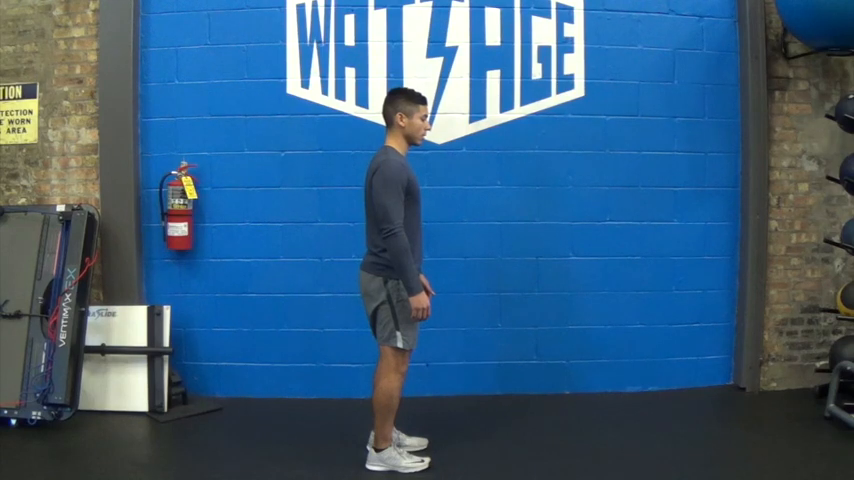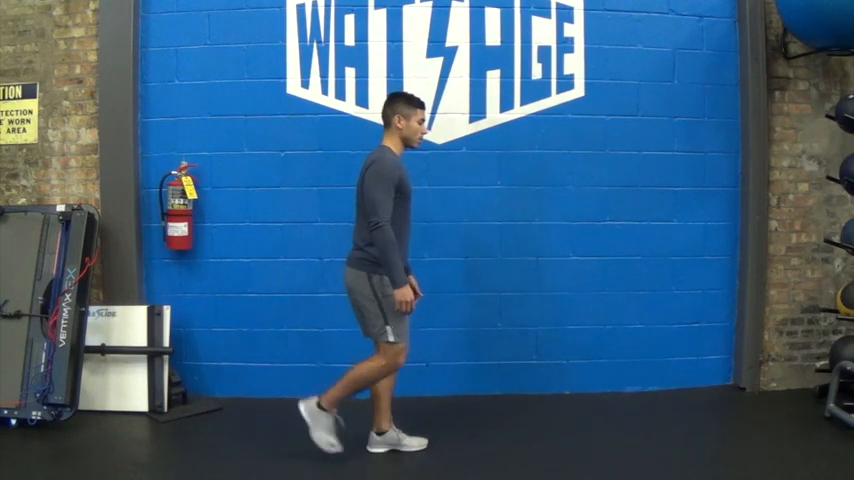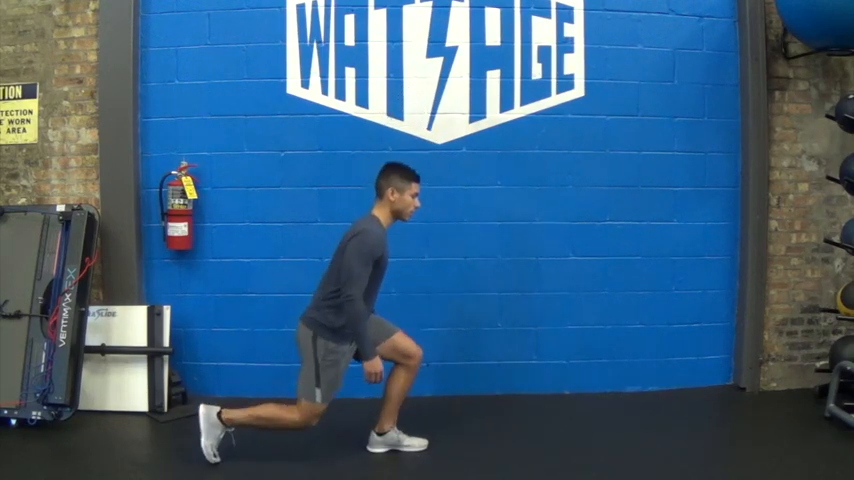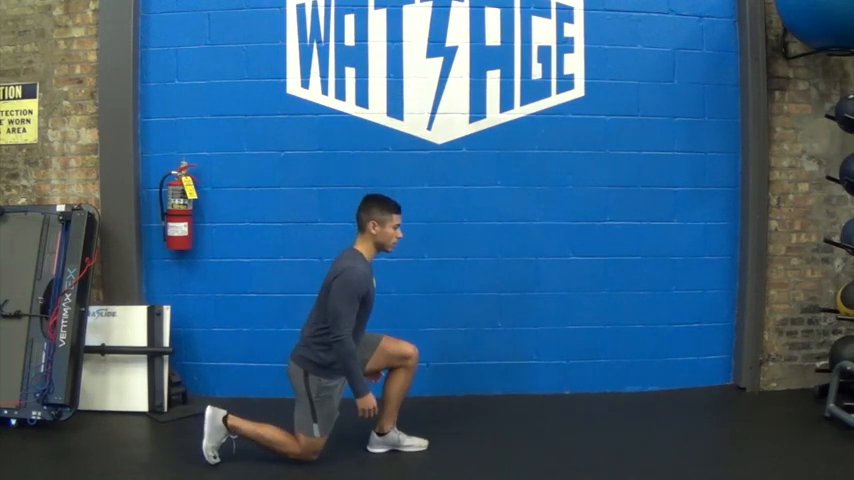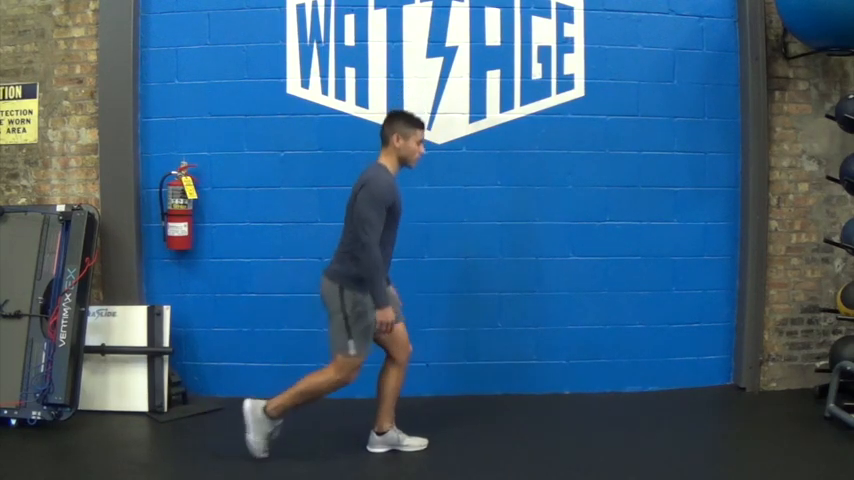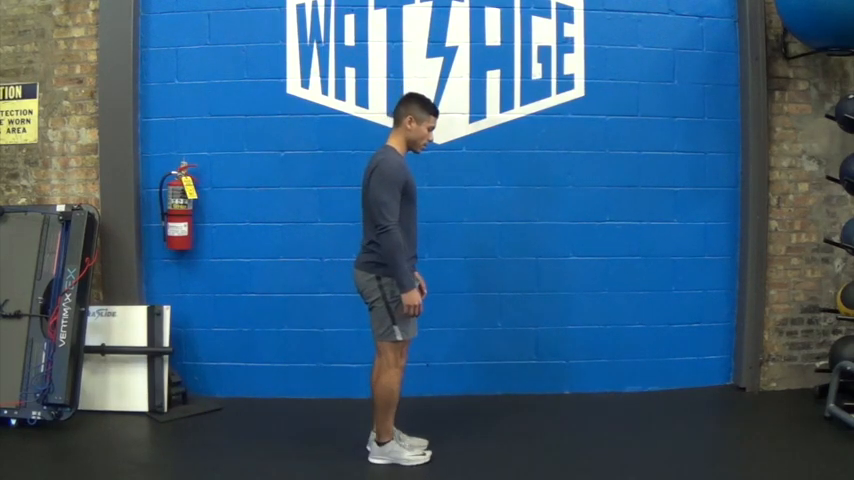
dt=0.7s
person 1, frame 1
left shoulder: (393, 163)
right shoulder: (390, 167)
right elbow: (392, 233)
left wrist: (416, 275)
right wrist: (412, 288)
left hip: (392, 276)
right hip: (389, 281)
left knee: (392, 360)
right knee: (395, 364)
left ankle: (384, 434)
right ankle: (381, 451)
person 1, frame 2
left shoulder: (390, 163)
right shoulder: (385, 165)
right elbow: (380, 227)
left wrist: (405, 274)
right wrist: (397, 282)
left hip: (379, 273)
right hip: (373, 275)
left knee: (388, 353)
right knee: (393, 356)
left ankle: (383, 431)
right ankle: (322, 407)
person 1, frame 3
left shoulder: (372, 230)
right shoulder: (369, 236)
right elbow: (351, 297)
left wrist: (370, 341)
right wrist: (369, 355)
left hip: (348, 322)
right hip: (329, 332)
left knee: (411, 355)
right knee: (305, 415)
left ankle: (384, 433)
right ankle: (220, 418)
person 1, frame 4
left shoulder: (357, 262)
right shoulder: (353, 273)
right elbow: (340, 338)
left wrist: (365, 364)
right wrist: (361, 392)
left hip: (334, 353)
right hip: (320, 366)
left knee: (408, 355)
right knee: (307, 451)
left ankle: (385, 433)
right ankle: (226, 422)
person 1, frame 5
left shoulder: (383, 180)
right shoulder: (378, 183)
right elbow: (366, 245)
left wrist: (385, 287)
right wrist: (383, 305)
left hip: (368, 285)
right hip: (351, 287)
left knee: (401, 350)
right knee: (345, 368)
left ankle: (384, 432)
right ankle: (266, 411)
person 1, frame 6
left shoulder: (391, 162)
right shoulder: (389, 166)
right elbow: (387, 231)
left wrist: (411, 273)
right wrist: (407, 286)
left hip: (387, 273)
right hip: (385, 277)
left knee: (390, 357)
right knee: (393, 359)
left ankle: (385, 433)
right ankle: (383, 444)
